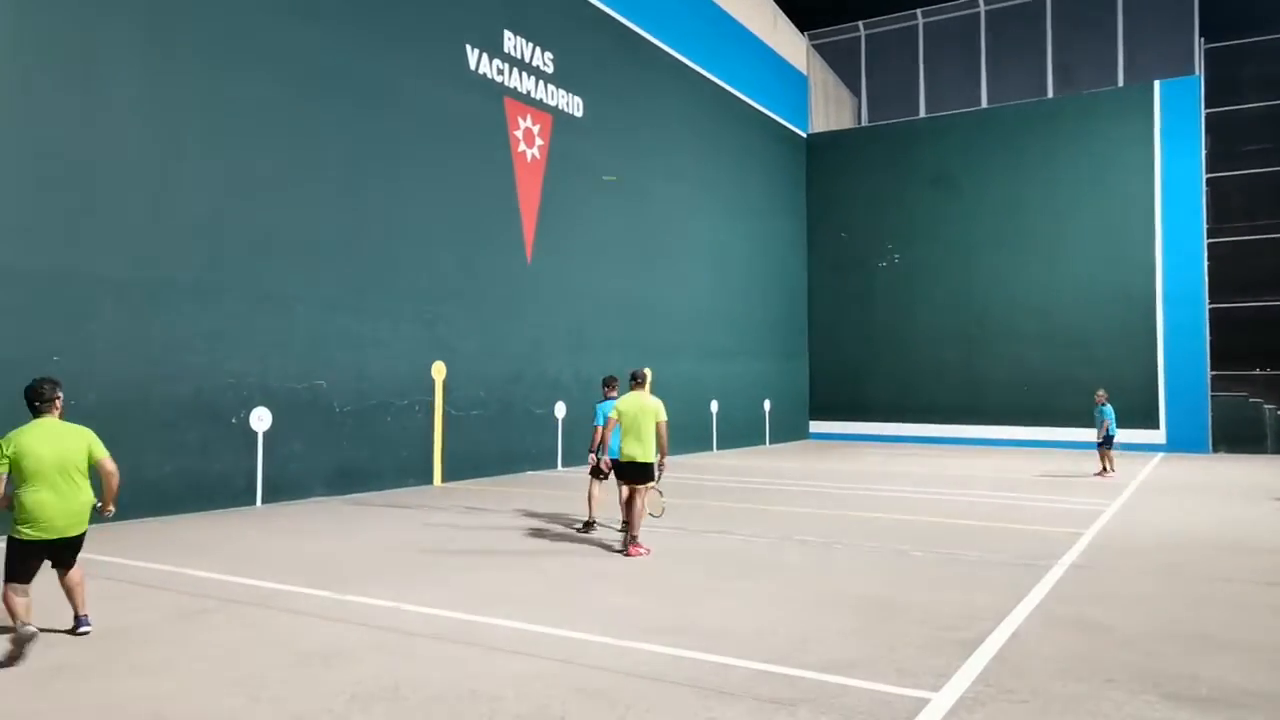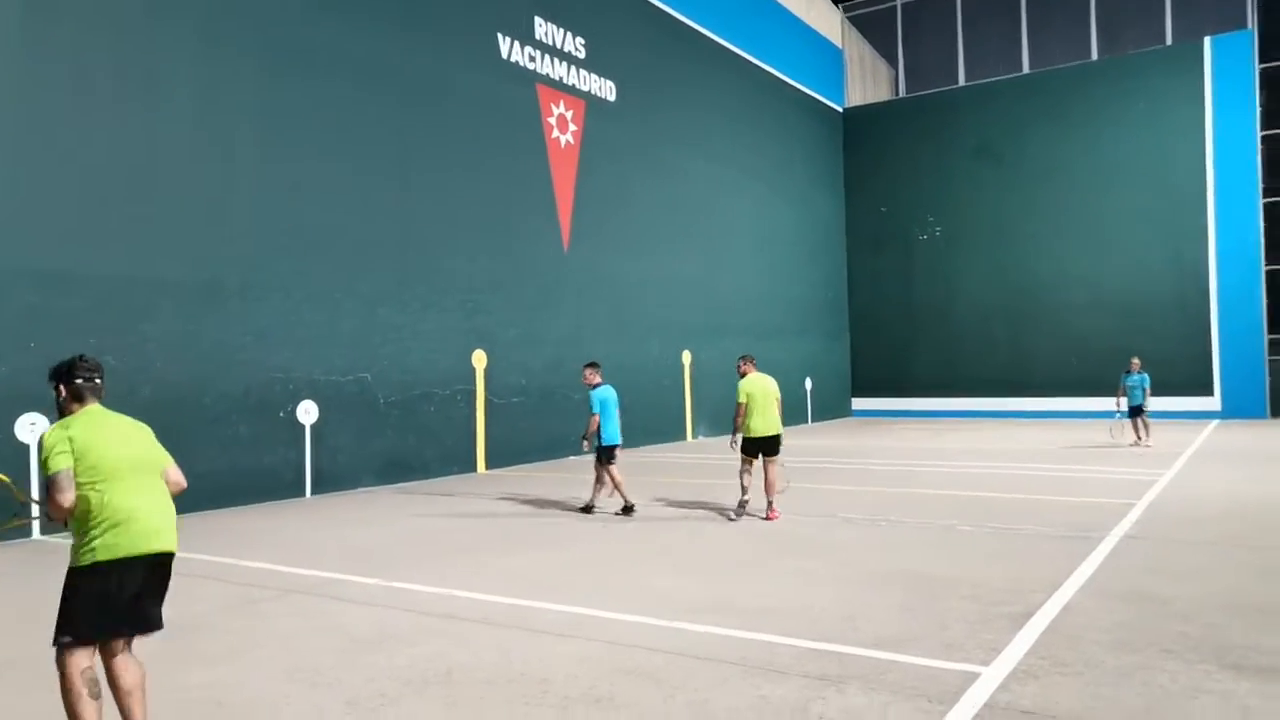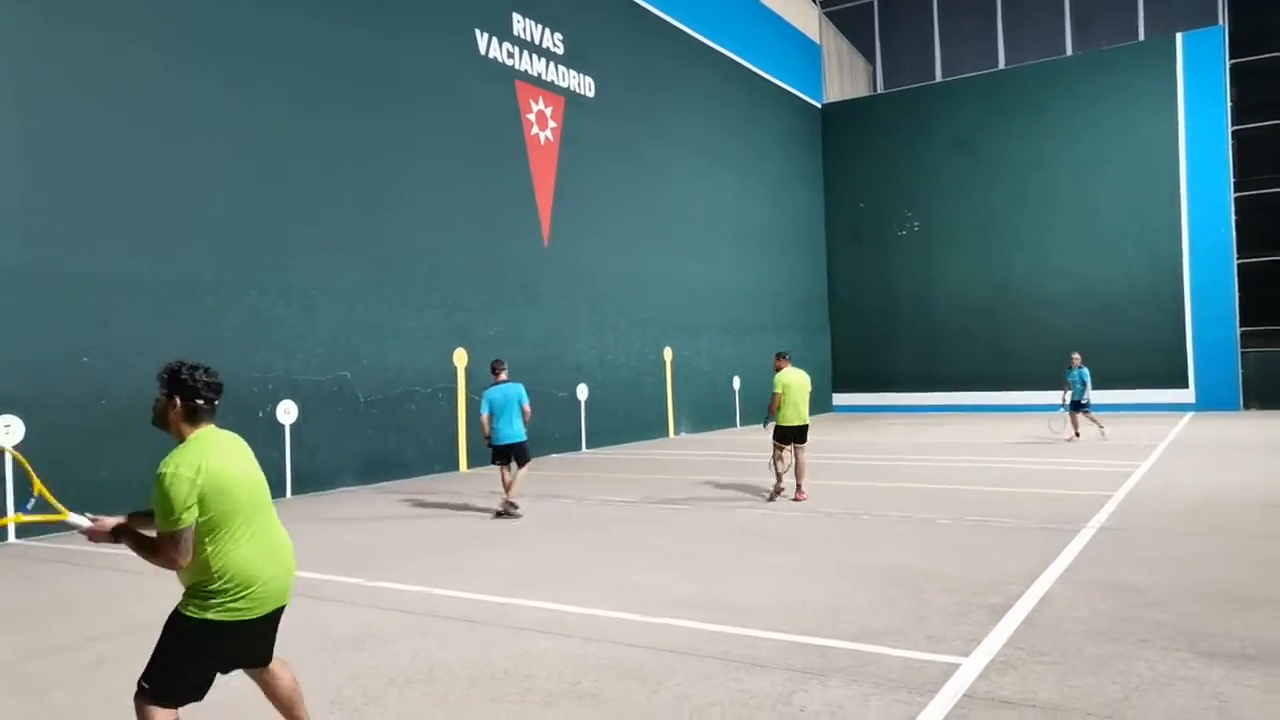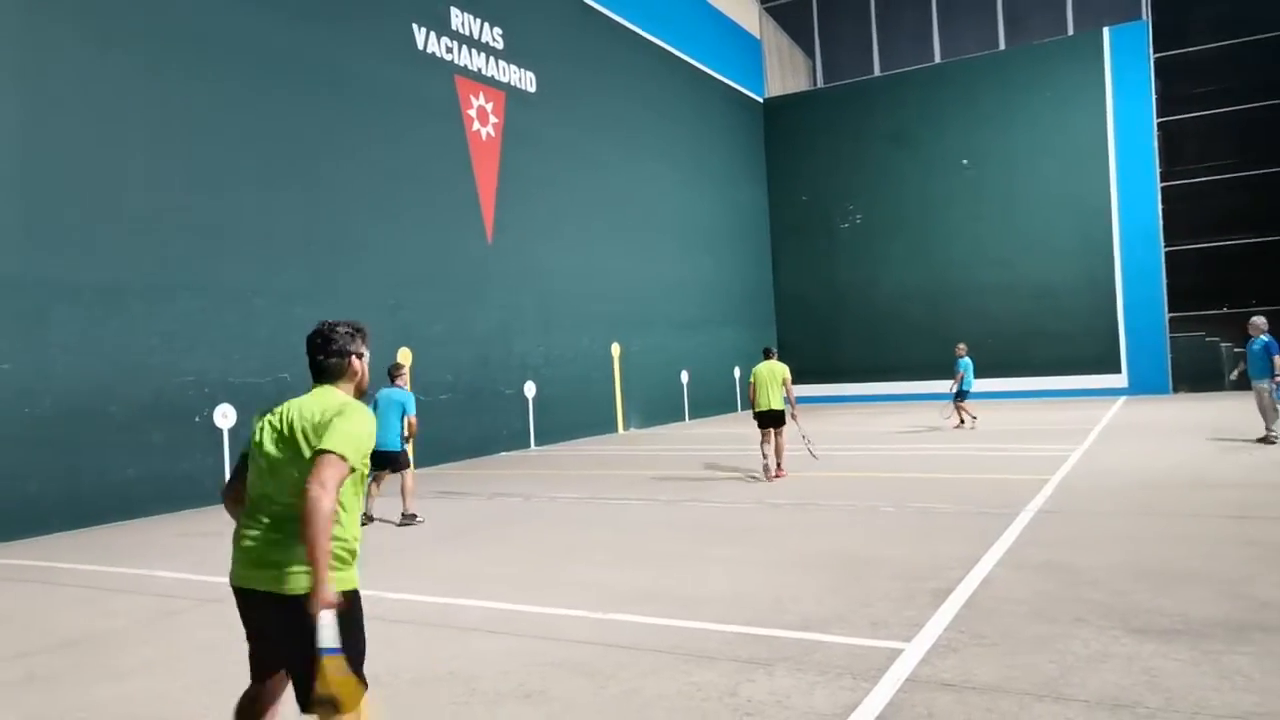
dt=1s
person 1, frame 1
right shoulder: (82, 434)
right elbow: (110, 470)
right wrist: (109, 502)
left hip: (31, 526)
right hip: (74, 520)
right knee: (68, 566)
left ankle: (23, 627)
right ankle: (82, 618)
person 1, frame 2
left shoulder: (60, 433)
right shoulder: (137, 428)
left elbow: (62, 501)
right elbow: (177, 482)
left wrist: (59, 514)
left hip: (108, 547)
right hip: (159, 543)
left knee: (74, 652)
right knee: (117, 646)
person 1, frame 3
left shoulder: (177, 468)
right shoulder: (232, 443)
left elbow: (176, 556)
left wrist: (122, 534)
right wrist: (126, 522)
left hip: (227, 601)
right hip: (272, 585)
right knee: (260, 663)
person 1, frame 4
left shoulder: (274, 416)
right shoulder: (352, 414)
left elbow: (232, 495)
right elbow: (320, 489)
right wrist: (323, 579)
left hip: (257, 578)
right hip: (311, 589)
left knee: (265, 687)
